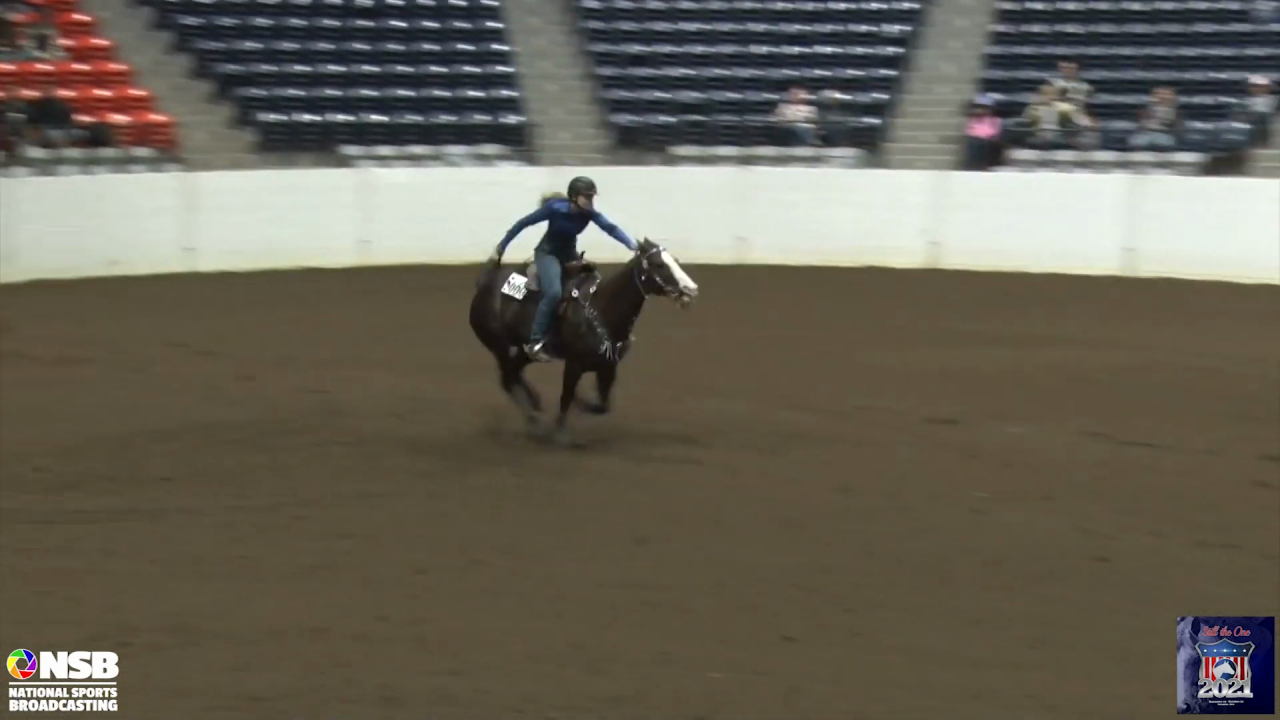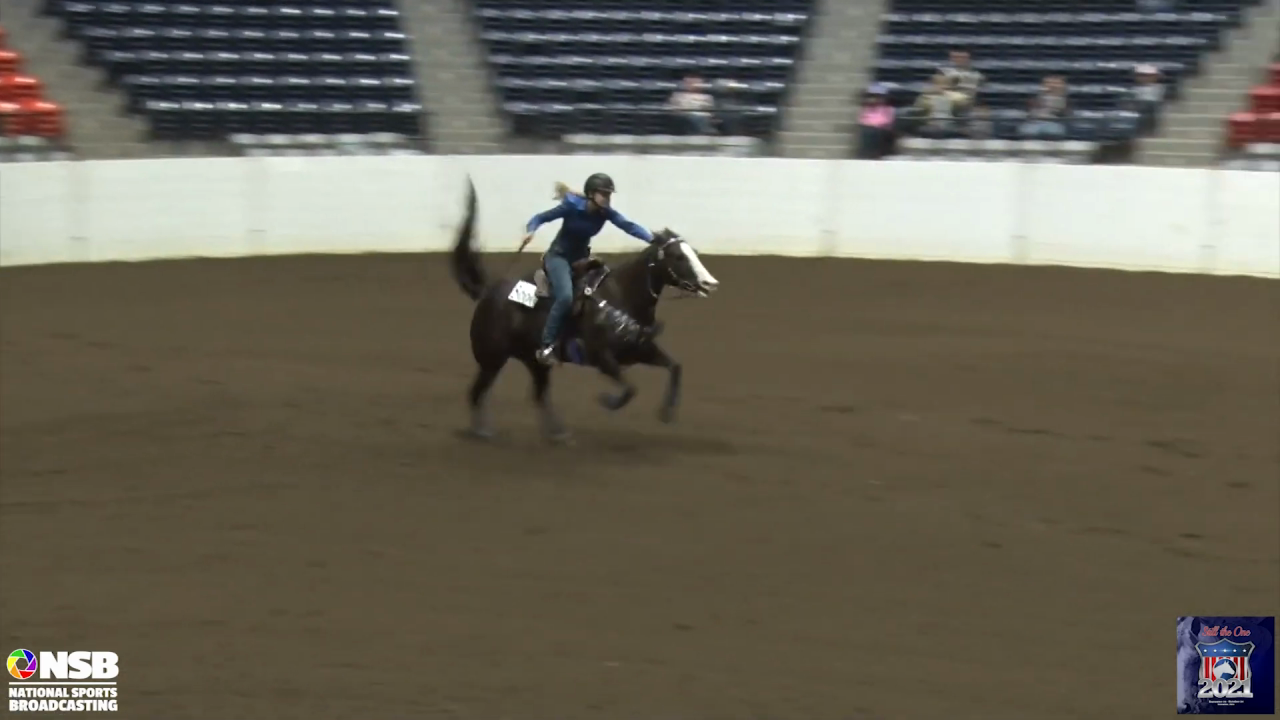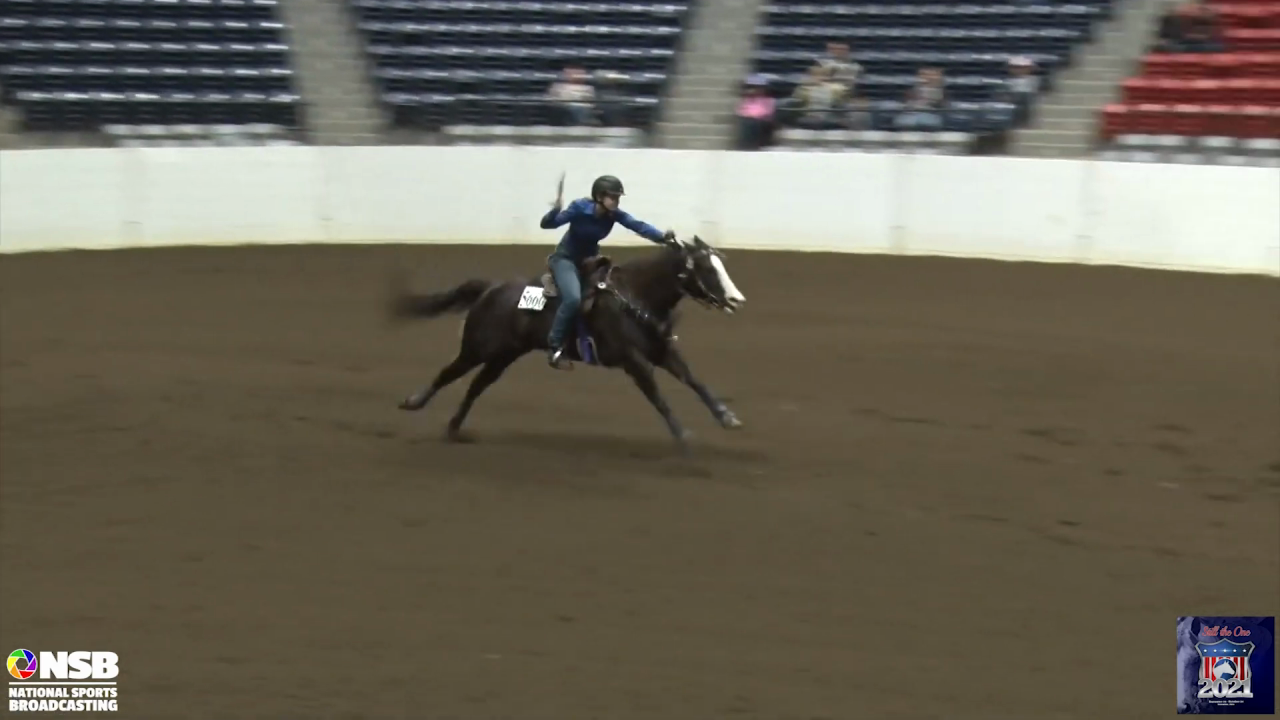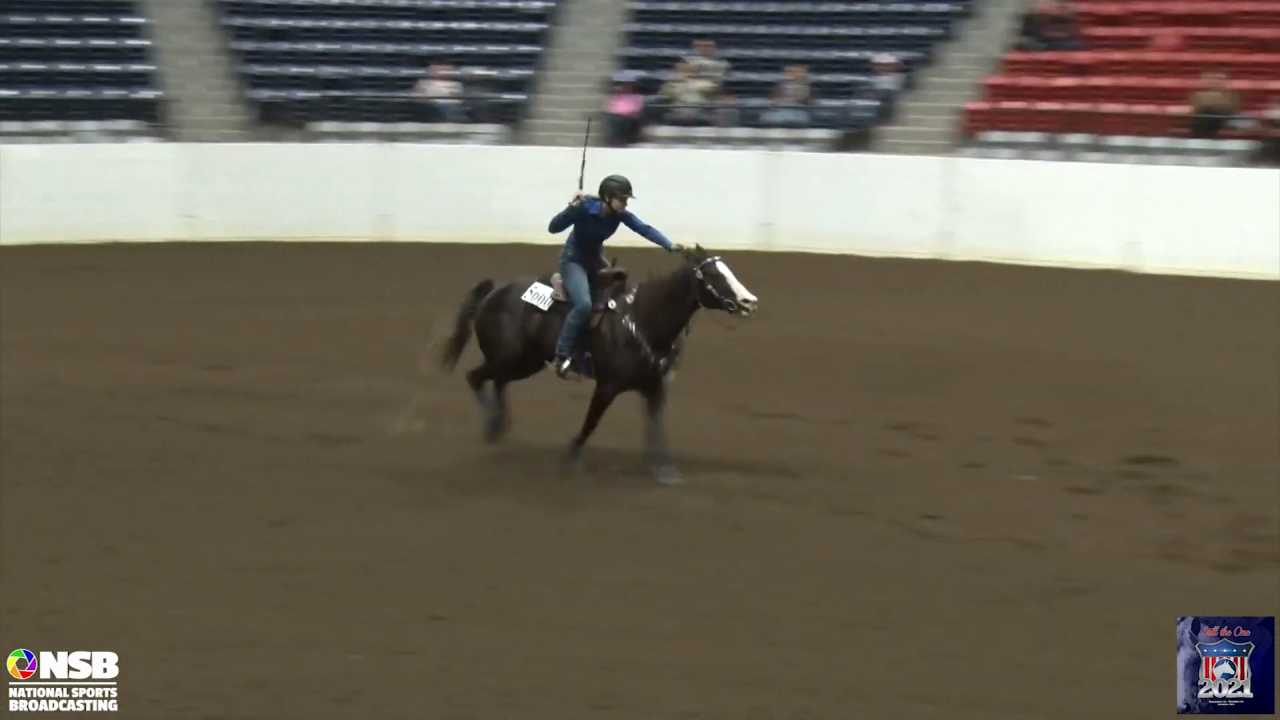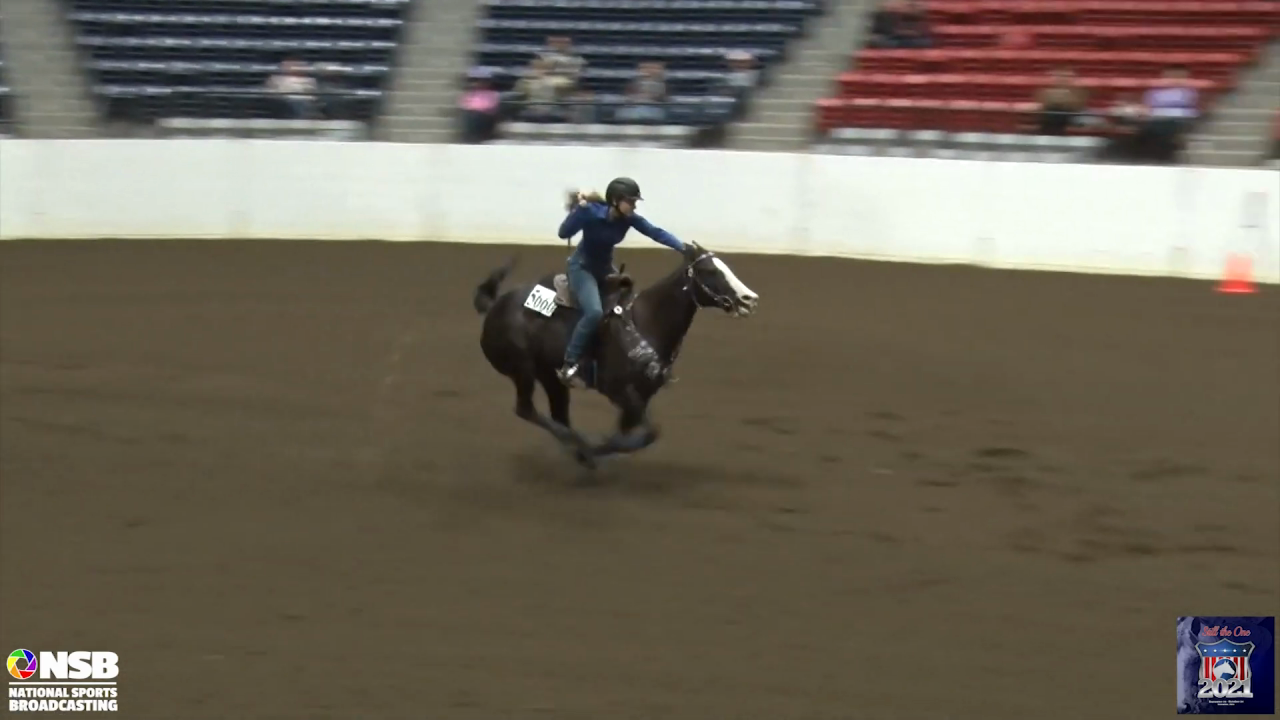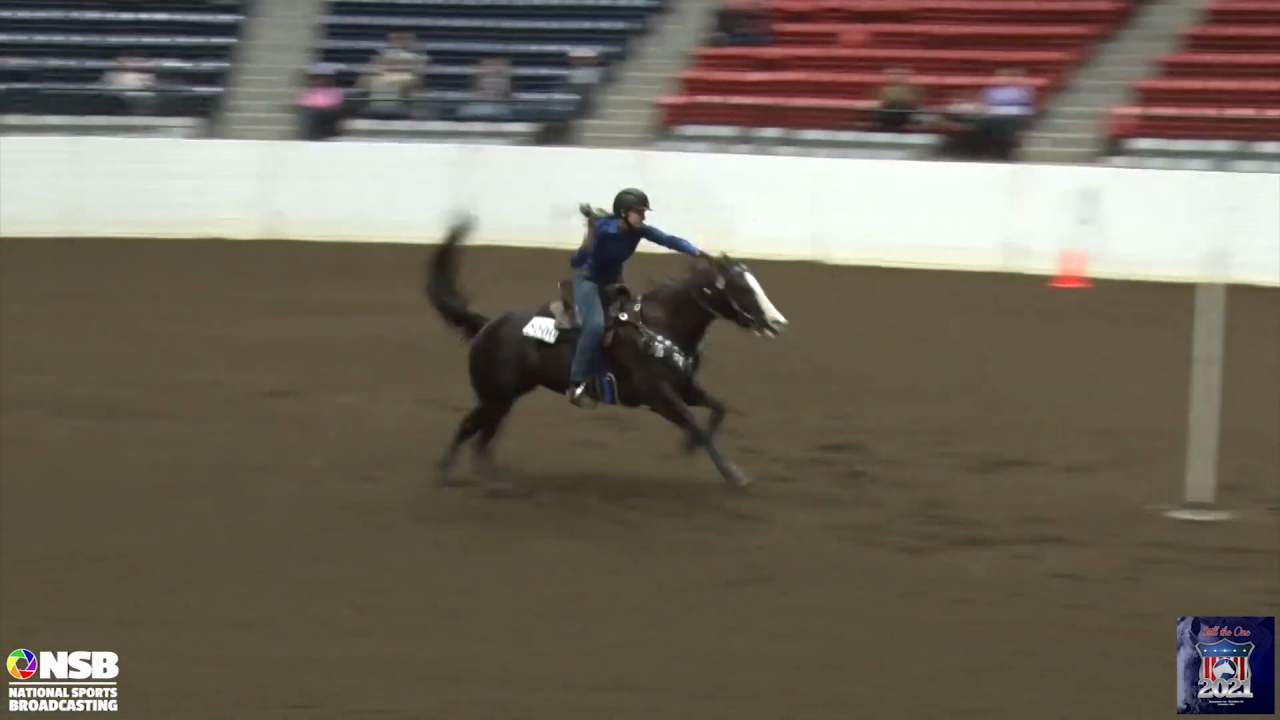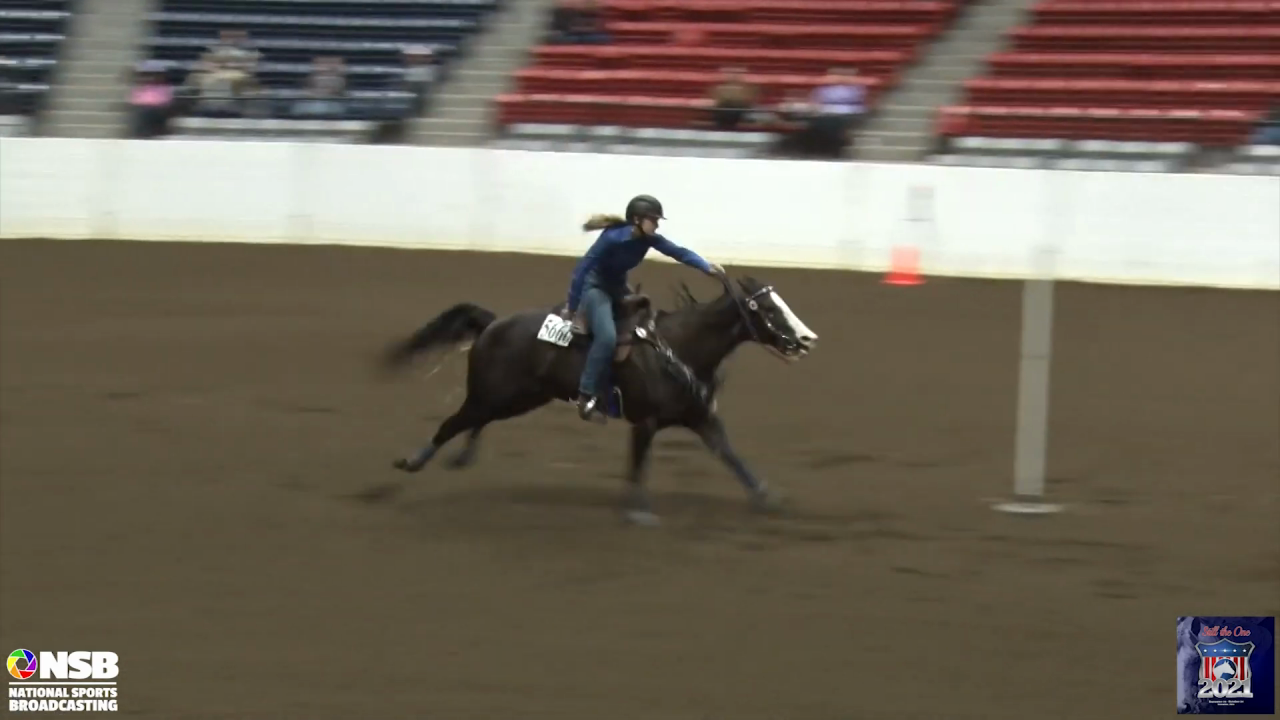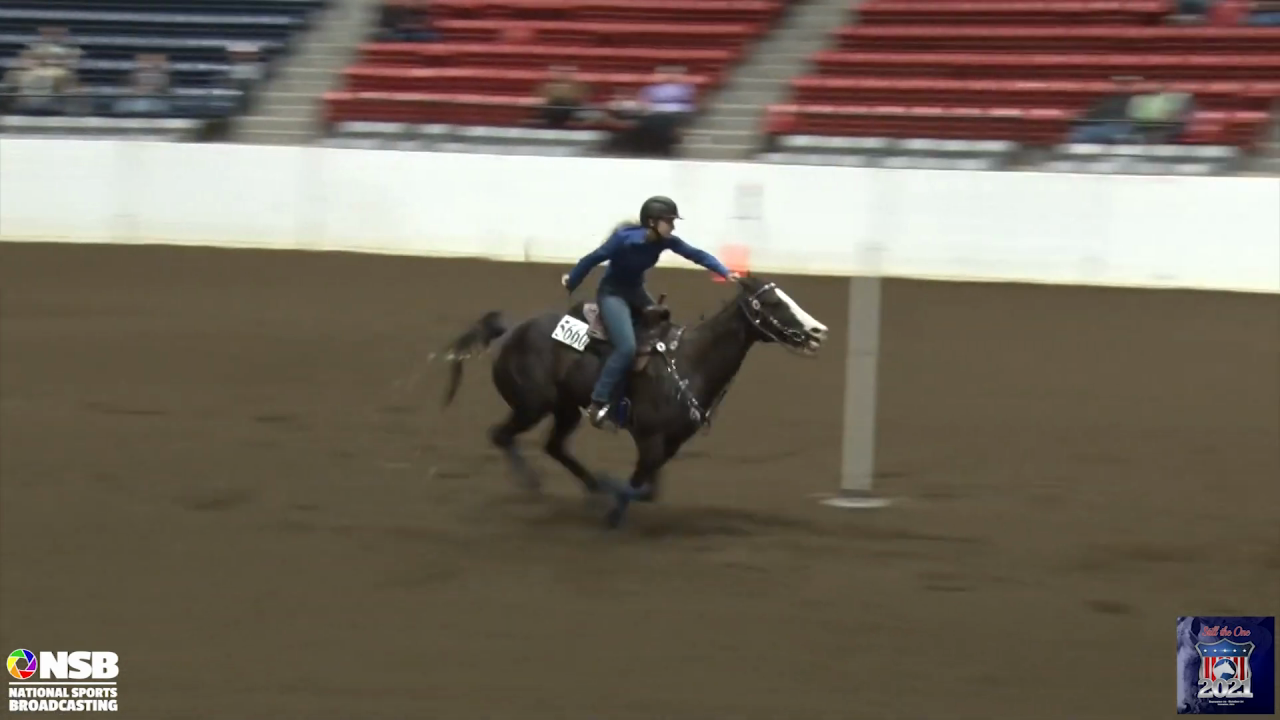
dt=0.1s
person 1, frame 1
left shoulder: (589, 213)
right shoulder: (555, 208)
left elbow: (610, 228)
right elbow: (524, 222)
left wrist: (632, 245)
right wrist: (501, 248)
left hip: (569, 254)
right hip: (547, 254)
right knee: (555, 293)
right ankle: (535, 341)
person 1, frame 2
left shoulder: (605, 212)
right shoulder: (571, 205)
left elbow: (628, 226)
right elbow: (540, 218)
left wrist: (651, 238)
right wrist: (529, 232)
left hip: (581, 257)
right hip: (559, 257)
right knee: (566, 297)
right ankle: (546, 344)
person 1, frame 3
left shoulder: (614, 214)
right shoulder: (579, 209)
left elbow: (639, 226)
right elbow: (548, 223)
left wrist: (662, 236)
right wrist: (555, 211)
left hip: (589, 259)
right hip: (565, 259)
right knee: (573, 298)
right ankle: (555, 346)
person 1, frame 4
left shoulder: (620, 214)
right shoulder: (585, 209)
left elbow: (645, 229)
right elbow: (554, 227)
left wrist: (670, 245)
right wrist: (571, 207)
left hip: (594, 260)
right hip: (573, 260)
right knee: (584, 304)
right ankle: (562, 357)
person 1, frame 5
left shoulder: (629, 218)
right shoulder: (592, 213)
left elbow: (656, 232)
right elbow: (563, 233)
left wrist: (681, 246)
right wrist: (577, 209)
left hip: (604, 268)
right hip: (582, 268)
right knee: (594, 312)
right ankle: (569, 363)
person 1, frame 6
left shoulder: (640, 230)
right shoulder: (602, 229)
left elbow: (671, 241)
right elbow: (576, 263)
left wrist: (695, 252)
right wrist: (586, 247)
left hip: (613, 282)
right hip: (588, 281)
right knee: (596, 326)
right ankle: (577, 383)
person 1, frame 7
left shoulder: (649, 238)
right shoulder: (612, 237)
left elbow: (679, 252)
right elbow: (583, 267)
left wrist: (709, 268)
right wrist: (572, 304)
left hip: (618, 289)
right hip: (594, 288)
right knee: (607, 338)
right ankle: (587, 395)
person 1, frame 8
left shoulder: (665, 240)
right shoulder: (626, 239)
left elbow: (697, 255)
right elbow: (592, 259)
left wrist: (724, 271)
right wrist: (571, 283)
left hip: (635, 293)
right hip: (612, 295)
right knee: (627, 347)
right ankle: (598, 404)
